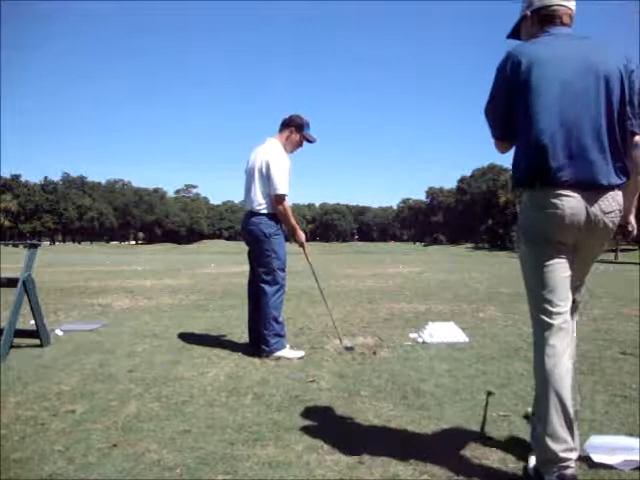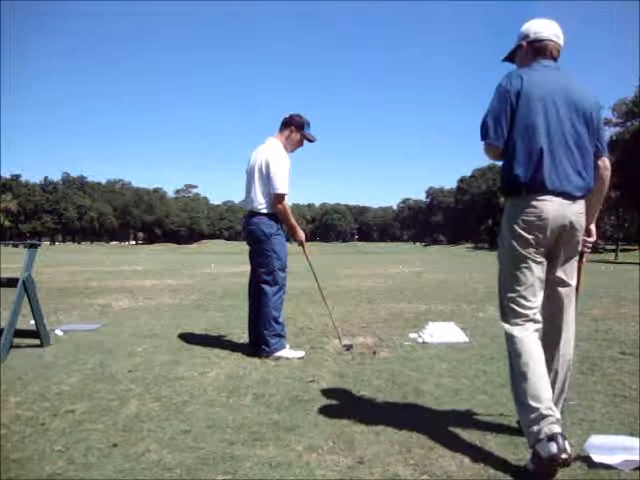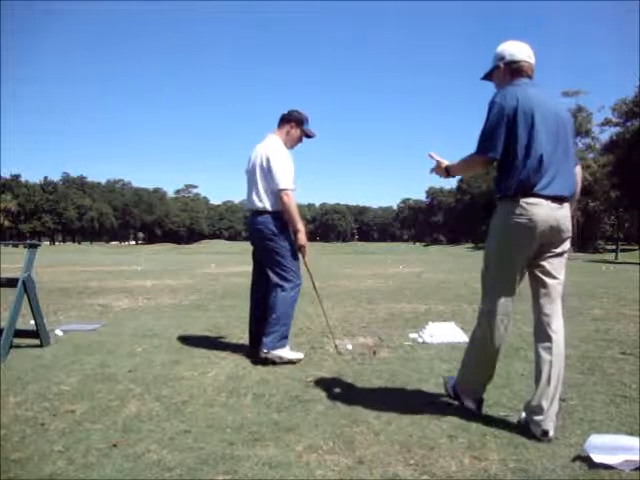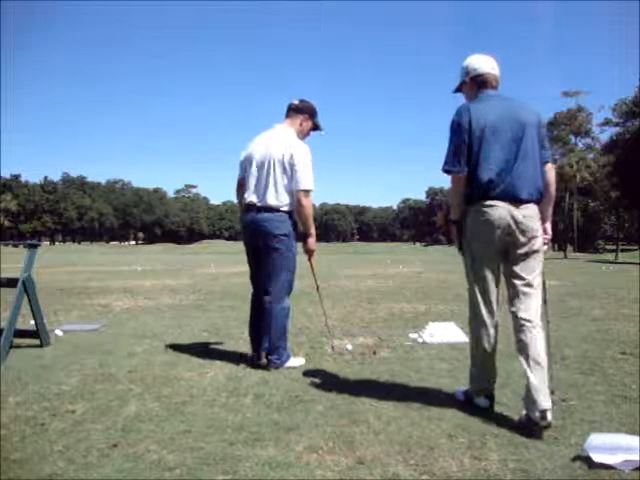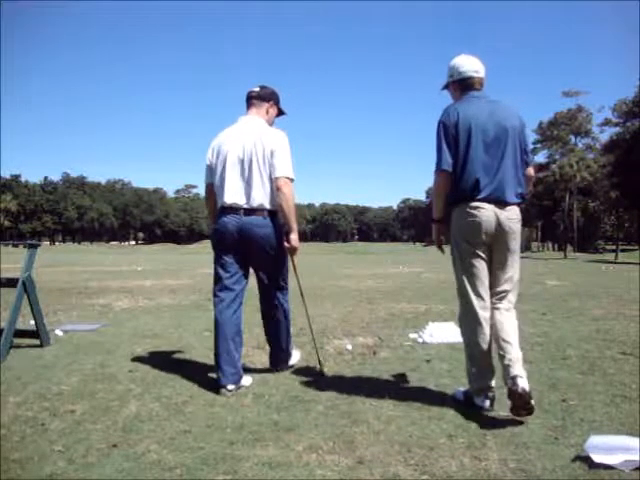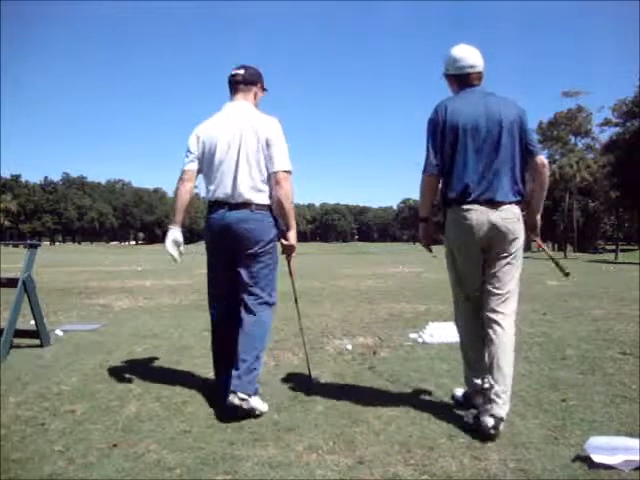
dt=0.5s
person 1, frame 1
left shoulder: (519, 58)
left elbow: (502, 141)
left hip: (548, 202)
left knee: (552, 324)
right knee: (567, 311)
right ankle: (551, 415)
person 1, frame 2
left shoulder: (515, 84)
right shoulder: (585, 98)
left elbow: (493, 150)
right elbow: (602, 168)
right wrist: (590, 219)
left hip: (530, 208)
right hip: (572, 211)
left knee: (521, 318)
right knee: (561, 319)
left ankle: (547, 431)
right ankle: (547, 422)
person 1, frame 3
left shoulder: (506, 98)
right shoulder: (560, 109)
left elbow: (484, 160)
right elbow: (576, 173)
left wrist: (449, 169)
left hip: (520, 210)
right hip: (560, 213)
left knee: (496, 306)
right knee: (550, 316)
left ankle: (470, 390)
right ankle: (542, 418)
person 1, frame 4
left shoulder: (466, 114)
right shoulder: (530, 114)
left elbow: (458, 178)
right elbow: (548, 172)
left wrist: (456, 222)
right wrist: (546, 219)
left hip: (486, 214)
right hip: (527, 215)
left knee: (484, 308)
right knee: (528, 309)
left ankle: (481, 391)
right ankle: (538, 402)
person 1, frame 5
left shoulder: (453, 114)
right shoulder: (512, 116)
left elbow: (444, 175)
right elbow: (529, 174)
left wrist: (437, 219)
left hip: (470, 213)
right hip: (509, 214)
left knee: (476, 305)
right knee: (504, 302)
left ankle: (481, 390)
right ankle: (516, 379)
person 1, frame 6
left shoulder: (444, 111)
right shoulder: (512, 109)
left elbow: (432, 174)
right elbow: (540, 164)
left wrist: (424, 219)
right wrist: (534, 212)
left hip: (463, 216)
right hip: (508, 216)
left knee: (469, 309)
right knee: (502, 312)
left ankle: (477, 390)
right ankle: (494, 410)
person 2, frame 1
left shoulder: (259, 151)
right shoulder: (278, 156)
right elbow: (279, 202)
right wrist: (296, 230)
left hip: (252, 220)
right hip: (267, 224)
left knee: (259, 283)
right knee: (273, 283)
left ankle: (259, 340)
right ankle: (273, 344)
person 2, frame 2
left shoulder: (260, 151)
right shoulder: (278, 155)
right elbow: (278, 201)
right wrist: (295, 229)
left hip: (253, 220)
right hip: (268, 224)
left knee: (260, 283)
right knee: (273, 284)
left ankle: (258, 340)
right ankle: (272, 344)
person 2, frame 3
left shoulder: (258, 150)
right shoulder: (279, 152)
right elbow: (285, 196)
right wrist: (299, 230)
left hip: (256, 220)
right hip: (273, 222)
left knee: (262, 284)
right knee: (288, 281)
left ankle: (258, 342)
right ankle: (273, 343)
person 2, frame 4
left shoulder: (256, 142)
right shoulder: (297, 147)
left elbow: (240, 188)
right elbow: (303, 198)
right wrist: (310, 234)
left hip: (251, 218)
right hip: (279, 222)
left knee: (260, 289)
right knee: (277, 292)
left ankle: (259, 349)
right ankle: (277, 356)
person 2, frame 5
left shoulder: (220, 140)
right shoulder: (274, 137)
left elbow: (210, 193)
right elbow: (282, 187)
left wrist: (217, 227)
right wrist: (293, 230)
left hip: (227, 222)
right hip: (263, 222)
left knee: (227, 298)
right knee: (275, 294)
left ankle: (229, 375)
right ankle: (281, 358)
person 2, frame 6
left shoulder: (205, 128)
right shoulder: (267, 124)
left elbow: (186, 181)
right elbow: (280, 181)
left wrist: (175, 226)
right wrist: (290, 227)
left hip: (217, 219)
right hip: (256, 219)
left knee: (222, 305)
right knee: (258, 302)
left ankle: (225, 383)
right ankle: (243, 386)
